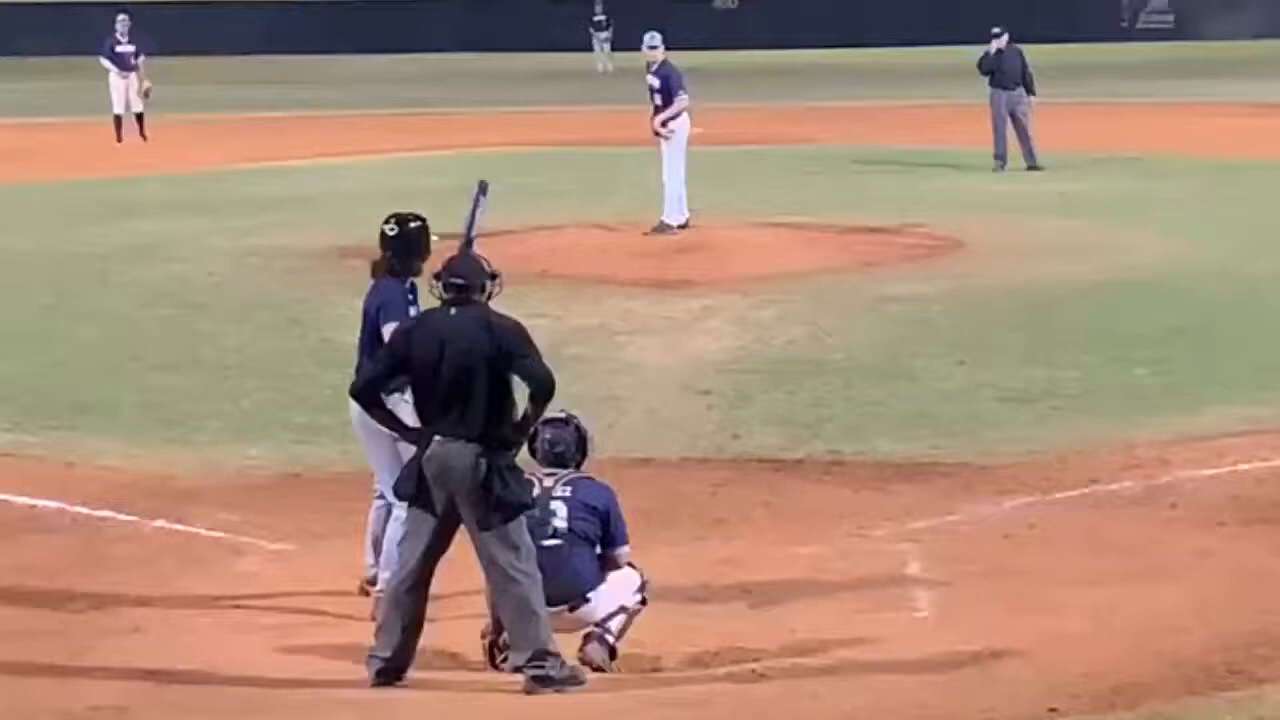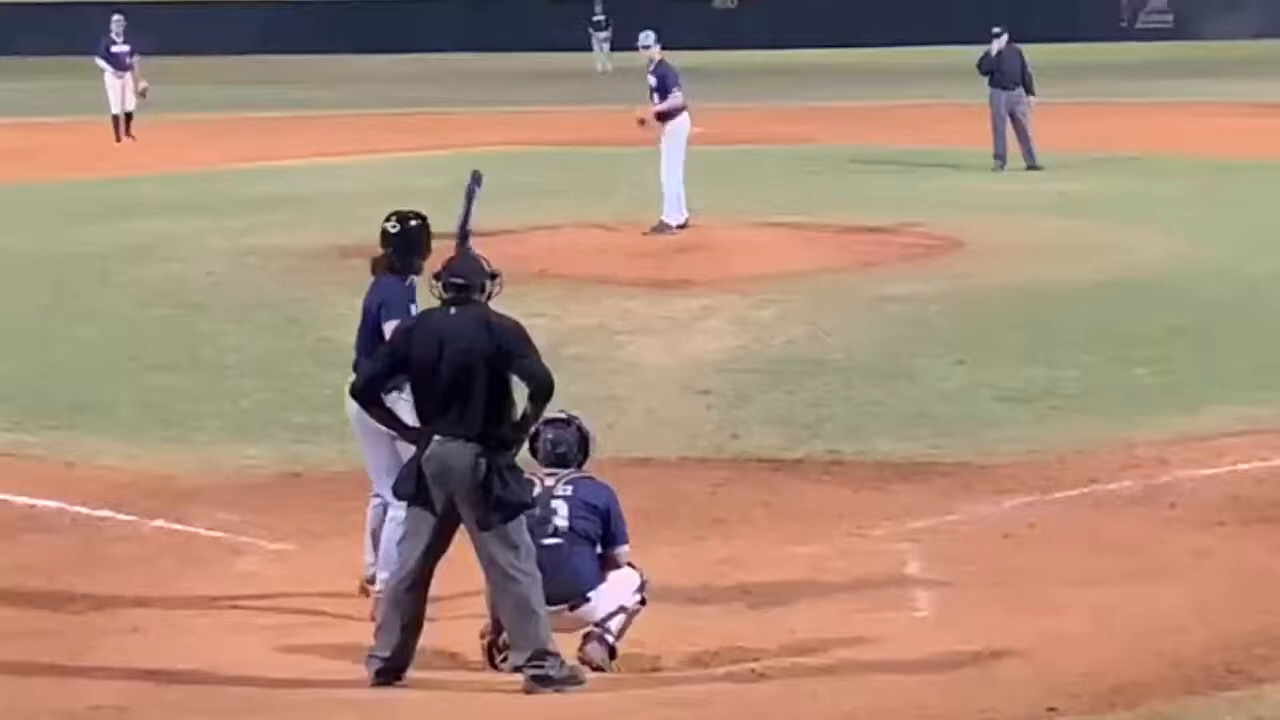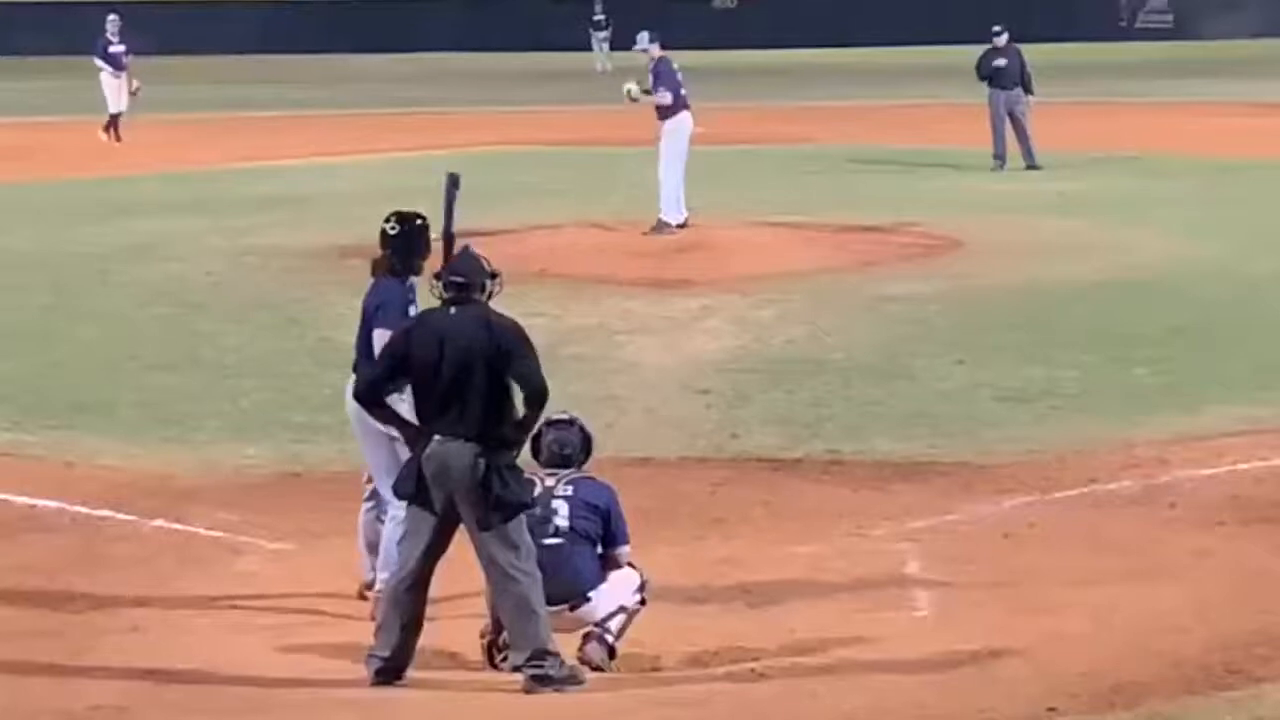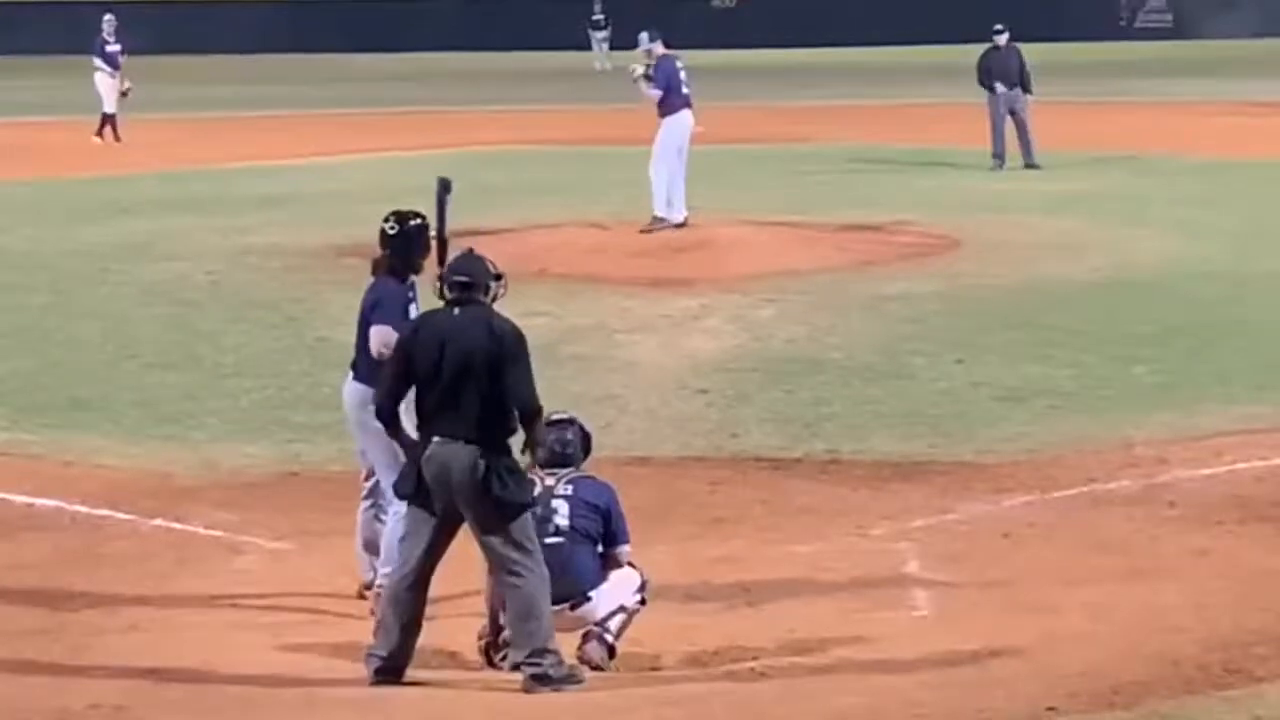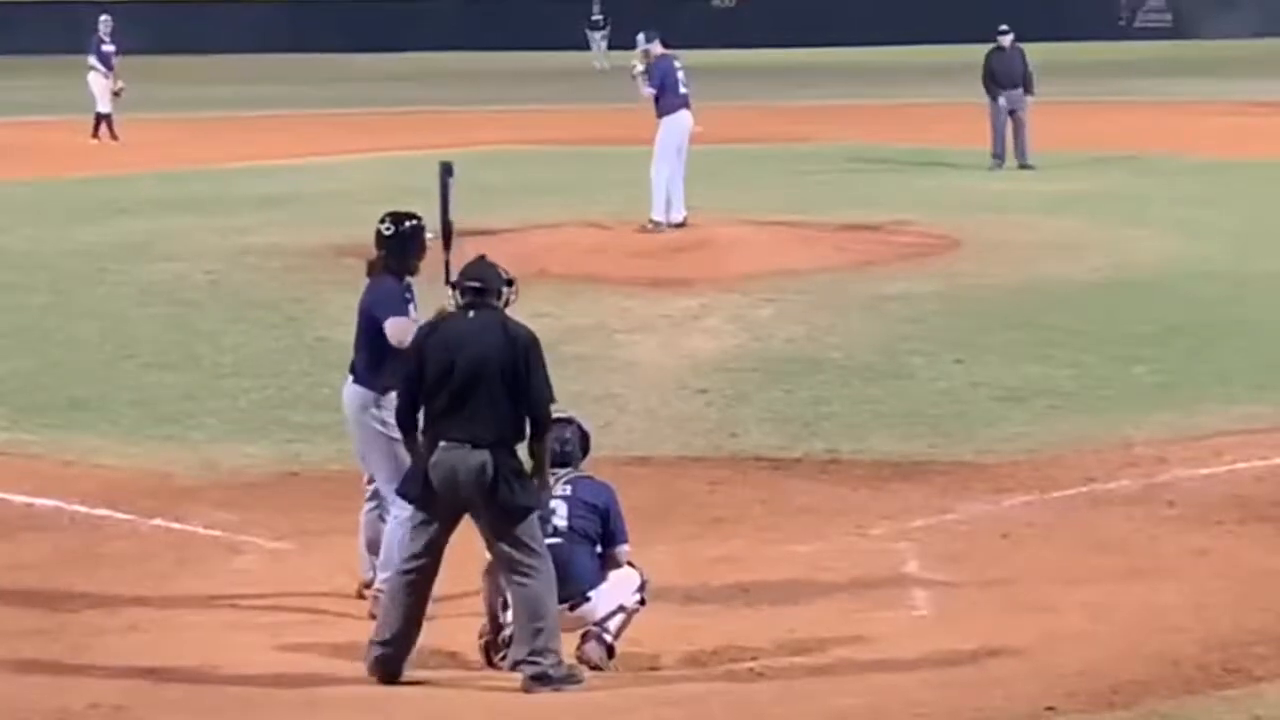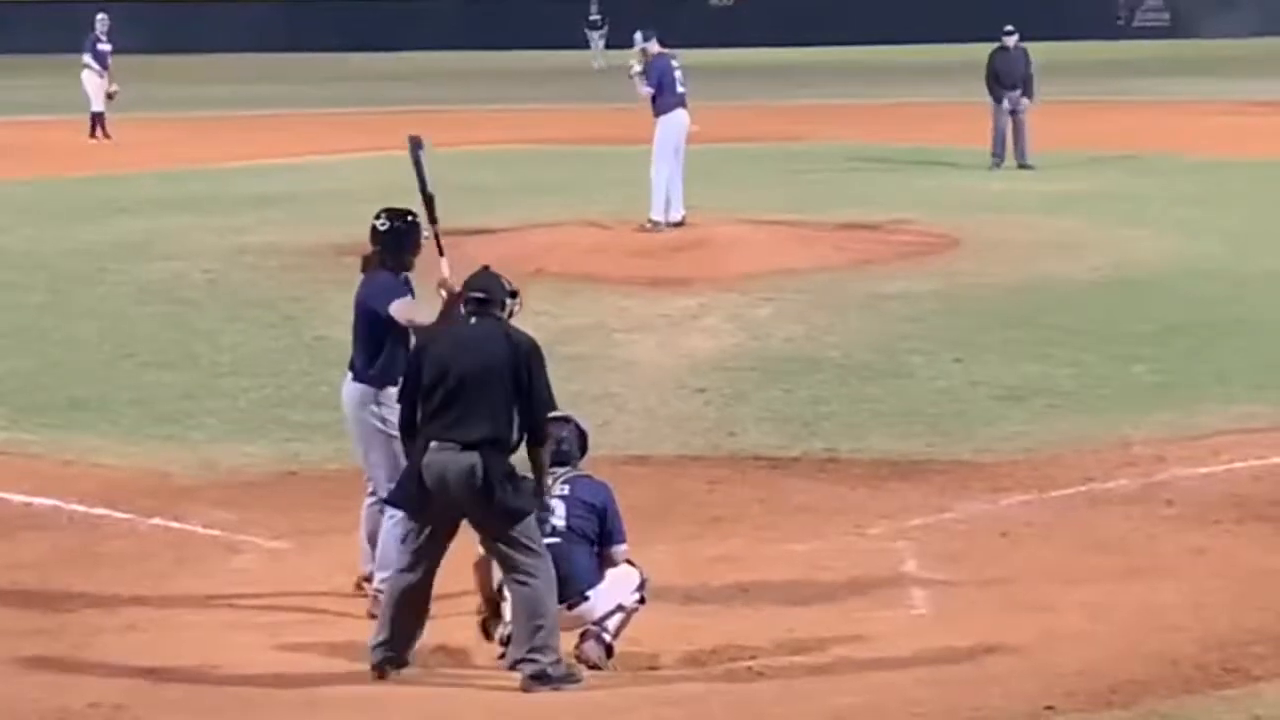
dt=0.2s
person 1, frame 1
left shoulder: (414, 331)
right shoulder: (499, 328)
left elbow: (363, 388)
right elbow: (542, 383)
left wrist: (410, 432)
right wrist: (522, 429)
left hip: (432, 458)
right hip: (482, 460)
left knee: (411, 564)
right knee: (513, 565)
left ankle: (386, 662)
right ankle: (541, 666)
person 1, frame 2
left shoulder: (414, 331)
right shoulder: (499, 329)
left elbow: (363, 388)
right elbow: (541, 384)
left wrist: (409, 432)
right wrist: (520, 429)
left hip: (432, 458)
right hip: (482, 460)
left knee: (411, 563)
right knee: (512, 566)
left ankle: (385, 662)
right ankle: (540, 666)
person 1, frame 3
left shoulder: (415, 330)
right shoulder: (499, 329)
left elbow: (367, 391)
right elbow: (535, 390)
left wrist: (411, 430)
right wrist: (522, 431)
left hip: (431, 458)
right hip: (481, 461)
left knee: (411, 563)
right knee: (513, 566)
left ankle: (385, 662)
right ankle: (541, 667)
person 1, frame 4
left shoulder: (418, 331)
right shoulder: (501, 332)
left elbow: (386, 406)
right elbow: (525, 406)
left wrist: (414, 451)
right wrist: (534, 445)
left hip: (433, 459)
right hip: (484, 462)
left knee: (410, 564)
right knee: (521, 565)
left ankle: (384, 661)
right ankle: (541, 666)
person 1, frame 5
left shoulder: (429, 335)
right shoulder: (518, 337)
left elbow: (405, 413)
right elbow: (540, 415)
left wrist: (423, 462)
right wrist: (541, 467)
left hip: (438, 461)
right hip: (491, 464)
left knee: (415, 562)
right knee: (530, 567)
left ankle: (385, 658)
right ankle: (541, 666)
person 1, frame 6
left shoulder: (430, 341)
right shoulder: (520, 346)
left elbow: (408, 417)
right elbow: (537, 426)
right wrist: (540, 484)
left hip: (431, 463)
right hip: (483, 466)
left knee: (414, 563)
right knee: (530, 567)
left ankle: (387, 656)
right ankle: (541, 666)
person 2, frame 1
left shoulder: (402, 287)
right shoulder: (391, 293)
left hip: (384, 396)
right hip: (384, 400)
left knee: (389, 489)
left ankle: (375, 574)
right ankle: (388, 593)
person 2, frame 2
left shoulder: (397, 284)
right shoulder: (393, 290)
left hip: (378, 394)
right hip: (381, 397)
left knee: (386, 488)
right knee: (406, 496)
left ankle: (374, 574)
right ankle: (387, 593)
person 2, frame 3
left shoulder: (399, 286)
right shoulder: (392, 292)
right elbow: (386, 349)
left knee: (380, 490)
right knee: (405, 496)
left ankle: (373, 578)
right ankle: (386, 592)
person 2, frame 4
left shoulder: (401, 285)
right shoulder: (391, 291)
right elbow: (382, 347)
left hip: (371, 393)
right hip: (376, 396)
left knee: (378, 488)
left ankle: (373, 577)
right ankle: (387, 590)
person 2, frame 5
left shoulder: (398, 287)
right shoulder: (386, 290)
left elbow: (405, 338)
right elbow: (401, 337)
left hip: (374, 395)
right hip: (376, 400)
left knee: (381, 490)
right knee: (407, 497)
left ankle: (372, 576)
right ankle: (385, 593)
person 2, frame 6
left shoulder: (396, 282)
right shoulder: (380, 284)
right elbow: (413, 317)
right wrist: (439, 314)
left hip: (378, 392)
right hip: (375, 396)
left knee: (383, 486)
left ankle: (372, 571)
right ankle: (384, 591)
person 3, frame 1
right shoulder: (598, 491)
right elbow: (619, 559)
left wrist: (496, 625)
right hip: (581, 605)
right knee: (632, 579)
left ankle: (513, 639)
right ankle: (600, 640)
person 3, frame 2
right shoulder: (599, 490)
right elbow: (619, 558)
left wrist: (496, 626)
right hip: (581, 606)
right knee: (632, 579)
right ankle: (600, 640)
person 3, frame 3
right shoulder: (600, 490)
right elbow: (620, 558)
left wrist: (496, 625)
right hip: (582, 605)
right knee: (632, 579)
right ankle: (600, 640)
person 3, frame 4
right shoulder: (600, 490)
right elbow: (621, 557)
left wrist: (493, 625)
right hip: (582, 605)
right knee: (632, 579)
right ankle: (600, 640)
person 3, frame 5
right shoulder: (599, 490)
left elbow: (493, 566)
right elbow: (620, 557)
left wrist: (492, 625)
right hip: (581, 605)
right knee: (632, 578)
left ankle: (514, 636)
right ankle: (598, 639)
person 3, frame 6
right shoulder: (596, 489)
left elbow: (484, 560)
right elbow: (616, 556)
left wrist: (489, 608)
right hip: (580, 604)
left knee: (504, 576)
right knee: (631, 577)
right ankle: (597, 639)
person 4, frame 1
left shoulder: (670, 71)
right shoulder: (650, 67)
left elbow: (684, 102)
left wrist: (661, 117)
right wrist: (656, 119)
left hip: (675, 124)
right hip: (666, 124)
left knee: (671, 174)
right knee: (675, 173)
left ankle: (670, 221)
right ankle: (681, 217)
person 4, frame 2
left shoulder: (666, 70)
right shoulder: (652, 66)
left elbow: (679, 100)
left wrist: (652, 109)
right wrist: (650, 110)
left hip: (675, 123)
right hip: (669, 123)
left knee: (669, 174)
right knee: (674, 172)
left ankle: (669, 221)
right ankle: (680, 217)
person 4, frame 3
left shoulder: (661, 67)
right shoulder: (664, 63)
left elbow: (665, 99)
left wrist: (639, 96)
right wrist: (641, 91)
left hip: (675, 122)
right hip: (680, 119)
left knee: (667, 173)
right knee: (676, 172)
left ankle: (667, 220)
right ankle: (679, 216)
person 4, frame 4
left shoulder: (661, 64)
right shoulder: (675, 60)
left elbow: (654, 95)
left wrist: (639, 80)
right wrist: (646, 75)
left hip: (673, 120)
right hip: (685, 117)
left knee: (658, 169)
right knee: (677, 171)
left ankle: (660, 216)
right ankle: (678, 216)
person 4, frame 5
left shoulder: (658, 63)
right shoulder: (674, 60)
left elbow: (648, 93)
left wrist: (638, 76)
right wrist: (645, 71)
left hip: (672, 119)
right hip: (684, 116)
left knee: (660, 171)
right knee: (676, 170)
left ankle: (658, 219)
right ankle: (678, 216)
person 4, frame 6
left shoulder: (655, 62)
right shoulder: (672, 58)
left elbow: (645, 92)
left wrist: (636, 74)
right wrist: (641, 72)
left hip: (668, 118)
right hip: (681, 115)
left knee: (660, 170)
right knee: (674, 169)
left ankle: (657, 219)
right ankle: (676, 215)
